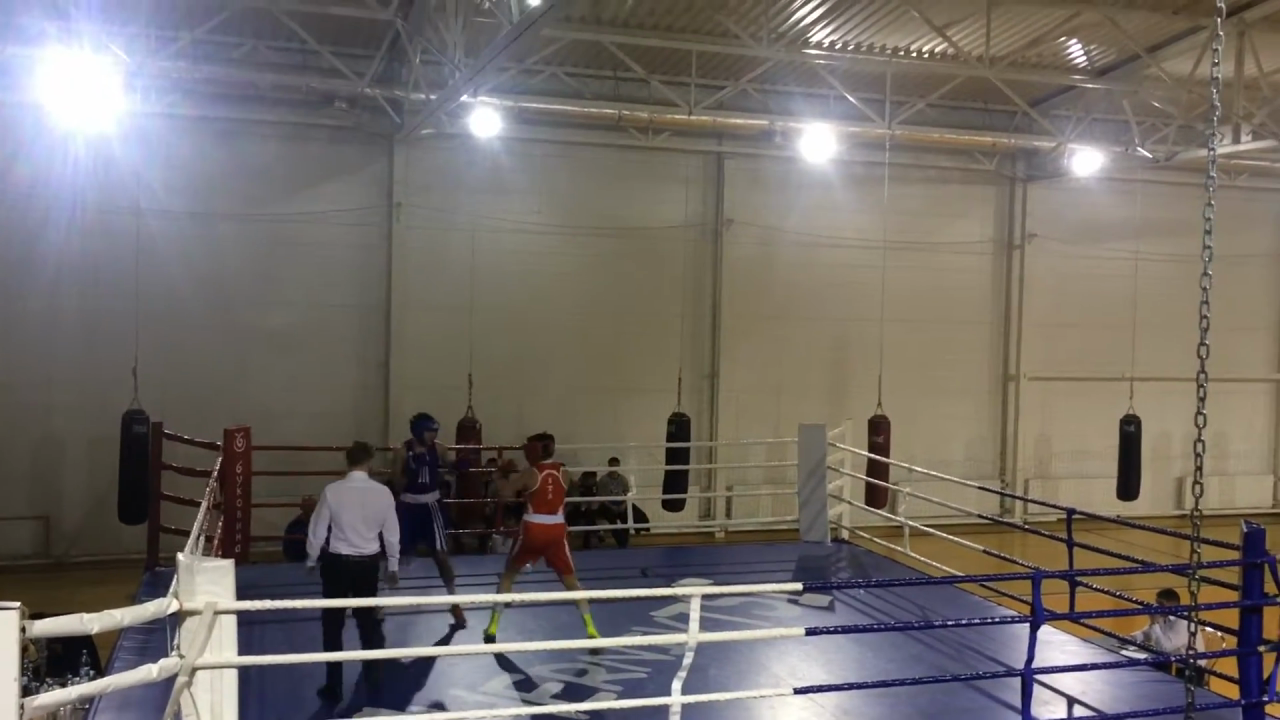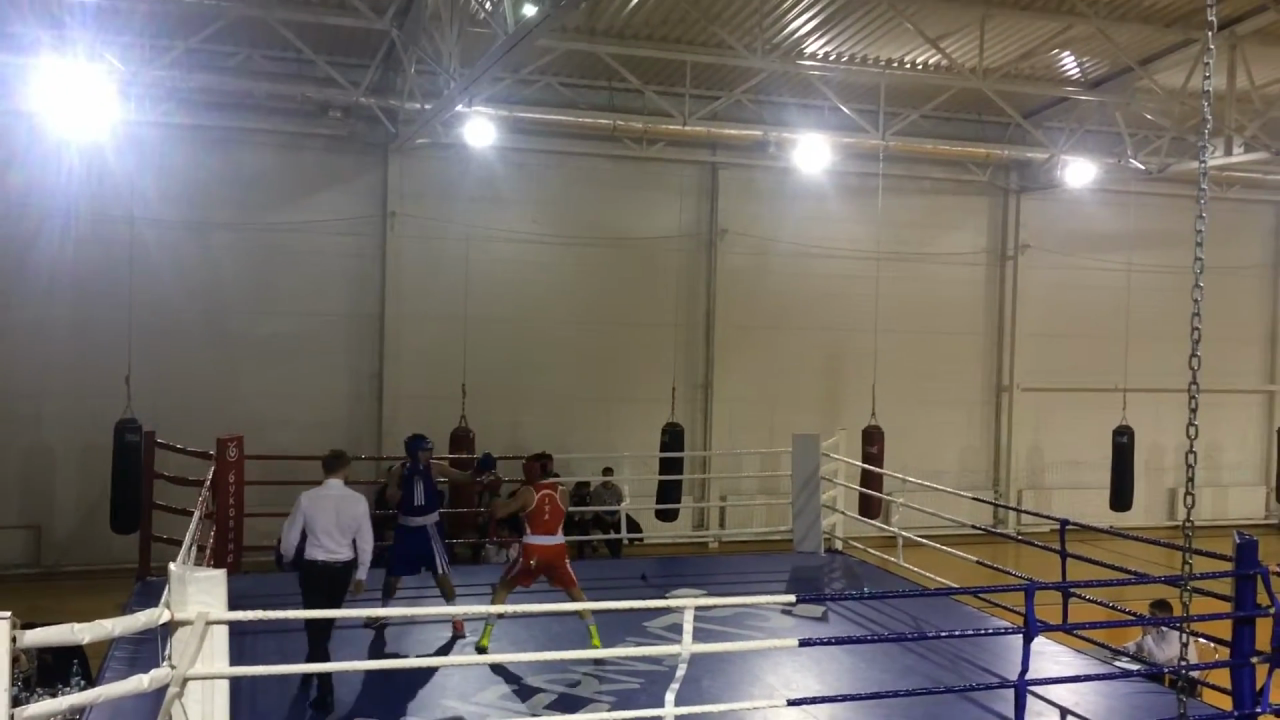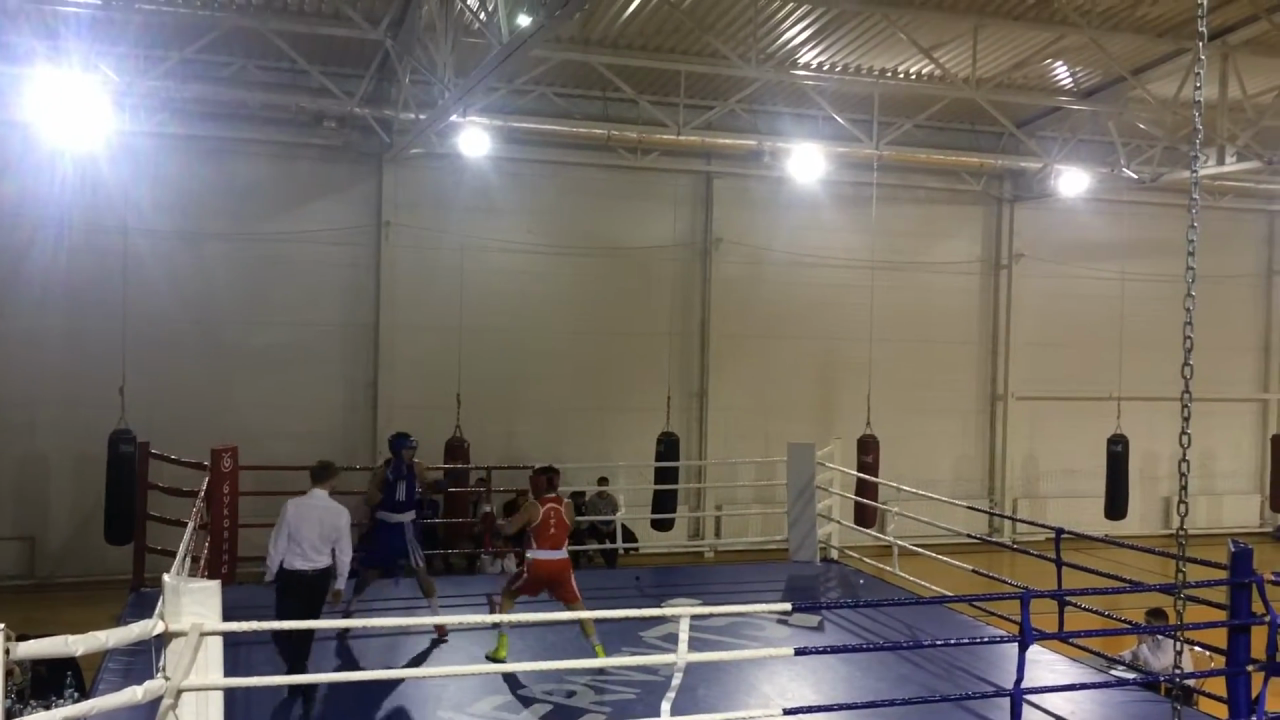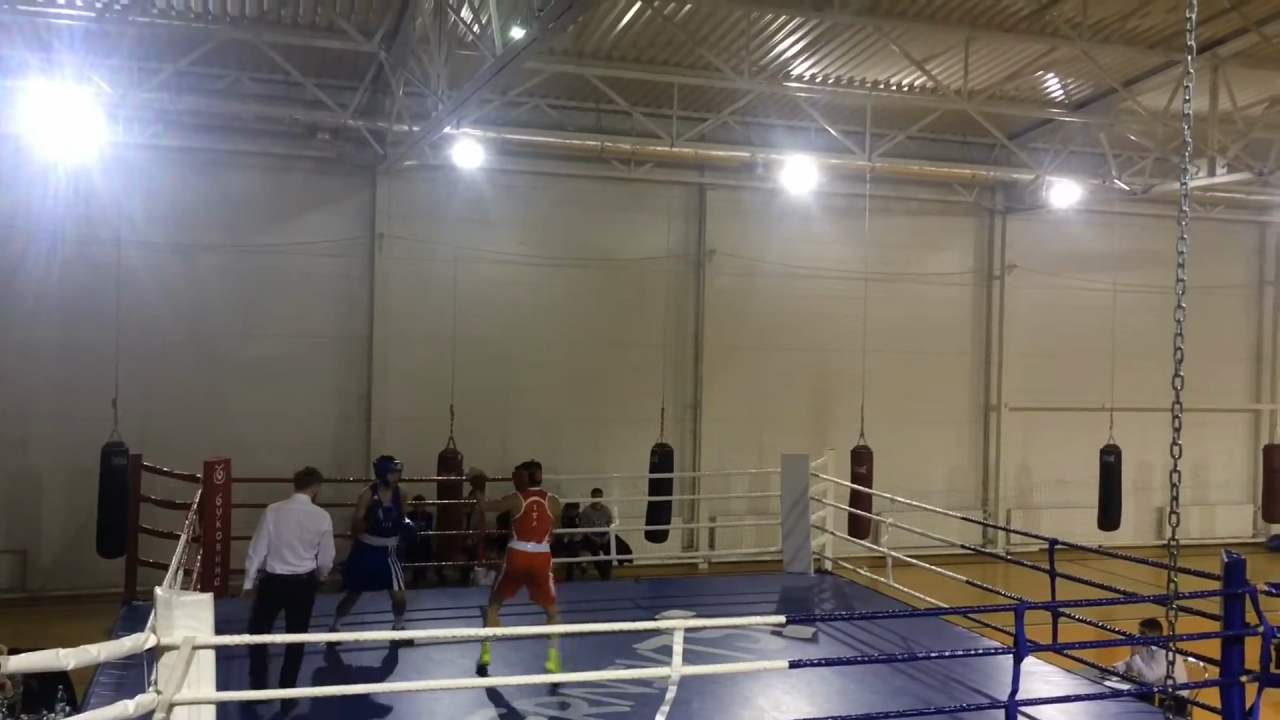
dt=0.2s
person 1, frame 1
left shoulder: (332, 491)
right shoulder: (382, 493)
left elbow: (318, 531)
right elbow: (392, 533)
left wrist: (311, 560)
right wrist: (393, 566)
left hip: (338, 563)
right hip: (368, 564)
left knee: (333, 626)
right knee: (369, 621)
left ankle: (333, 688)
right ankle: (374, 678)
person 1, frame 2
left shoulder: (307, 498)
right shoulder: (358, 500)
left elbow: (290, 536)
right elbow: (365, 541)
left wrist: (288, 557)
right wrist: (361, 574)
left hip: (314, 569)
right hip: (343, 569)
left knee: (316, 630)
right knee: (325, 625)
left ankle: (325, 695)
right ankle: (314, 671)
person 1, frame 3
left shoulder: (292, 506)
right shoulder: (340, 512)
left elbow: (277, 546)
right elbow: (344, 553)
left wrist: (271, 575)
right wrist: (339, 584)
left hip: (292, 577)
right hip: (320, 577)
left knee: (285, 635)
right knee: (305, 634)
left ankle: (303, 684)
right ankle: (298, 683)
person 1, frame 4
left shoulder: (273, 511)
right shoulder: (322, 517)
left elbow: (257, 549)
right elbow: (327, 557)
left wrist: (249, 582)
right wrist: (320, 574)
left hip: (273, 581)
right hip: (305, 583)
left knee: (258, 633)
right knee: (296, 640)
left ankle: (258, 687)
person 2, frame 1
left shoulder: (530, 473)
right shoulder: (563, 472)
left elbow: (504, 491)
left hip: (532, 529)
right hip: (556, 530)
left knee: (509, 574)
right knee: (570, 579)
left ankle: (493, 625)
right ankle: (590, 627)
person 2, frame 2
left shoulder: (527, 493)
right shoulder: (562, 492)
left elbow: (499, 512)
left wrist: (495, 498)
left hip: (532, 550)
right hip: (557, 550)
left knee: (503, 587)
right knee: (575, 592)
left ankle: (485, 638)
right ankle: (594, 638)
person 2, frame 3
left shoulder: (532, 507)
right shoulder: (567, 506)
left elbow: (508, 529)
left hip: (536, 565)
right hip: (561, 565)
left knee: (507, 595)
right knee: (578, 608)
left ankle: (501, 648)
right ankle: (600, 654)
person 2, frame 4
left shoulder: (516, 499)
right shoulder: (553, 501)
left elbow: (484, 506)
left hip: (517, 558)
right hip: (541, 560)
left knee: (494, 604)
right knee: (552, 610)
left ankle: (485, 653)
right ankle: (553, 661)
person 3, frame 1
left shoulder: (439, 449)
right shoulder: (403, 451)
left elbow: (442, 475)
right elbow: (397, 483)
right wrist: (413, 470)
left hip: (431, 507)
right hip: (408, 507)
left knee: (442, 556)
left ankle: (454, 603)
person 3, frame 2
left shoulder: (434, 467)
right shoulder: (398, 471)
left elbow: (463, 477)
right elbow: (391, 500)
left wrist: (479, 470)
right wrist: (406, 482)
left hip: (429, 529)
right hip: (406, 529)
left knee: (441, 577)
right knee: (392, 576)
left ankle: (457, 619)
person 3, frame 3
left shoulder: (416, 468)
right shoulder: (382, 469)
left elbow: (427, 489)
right elbow: (370, 501)
right wrist: (389, 482)
left hip: (405, 526)
right hip: (382, 525)
left knee: (420, 571)
right knee: (369, 573)
left ankle: (437, 617)
right ankle: (350, 608)
person 3, frame 4
left shoulder: (397, 492)
right shoulder: (368, 495)
right elbow: (356, 526)
left wrist: (404, 527)
right wrist: (374, 522)
left hip: (388, 550)
right hip: (366, 549)
left knee: (399, 597)
right knee: (352, 595)
left ankle: (399, 626)
right ankle: (335, 627)
